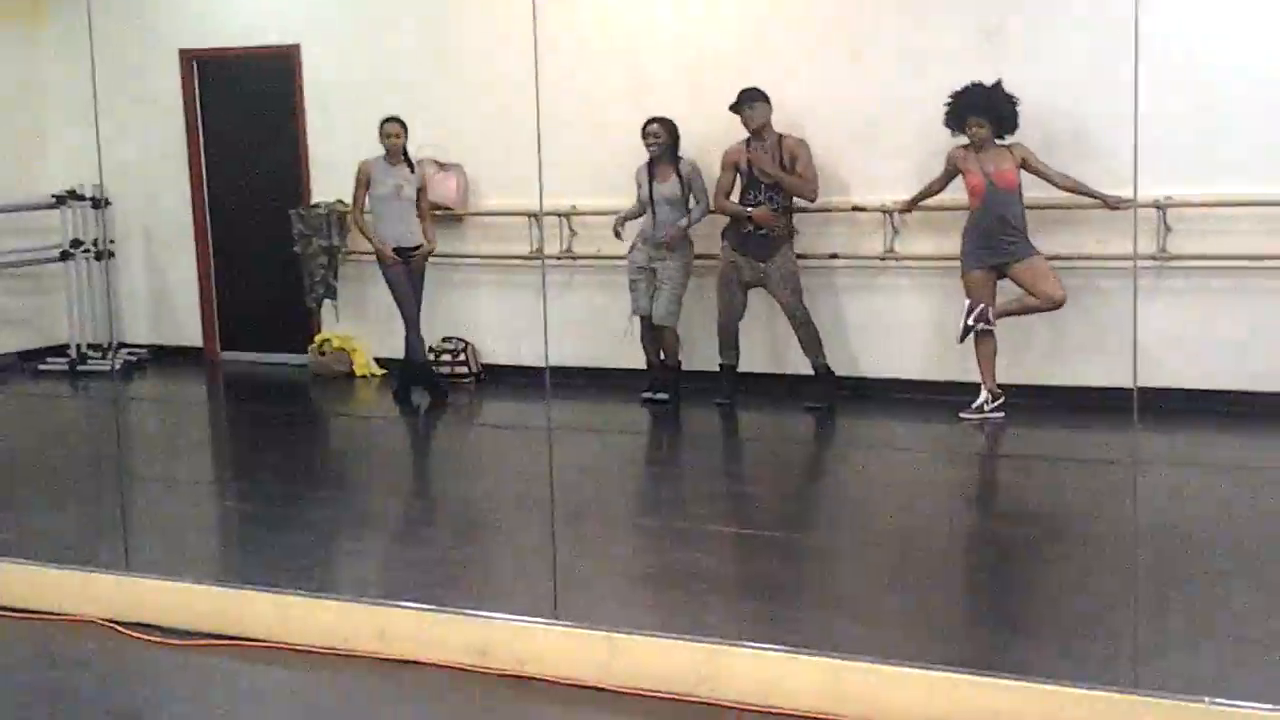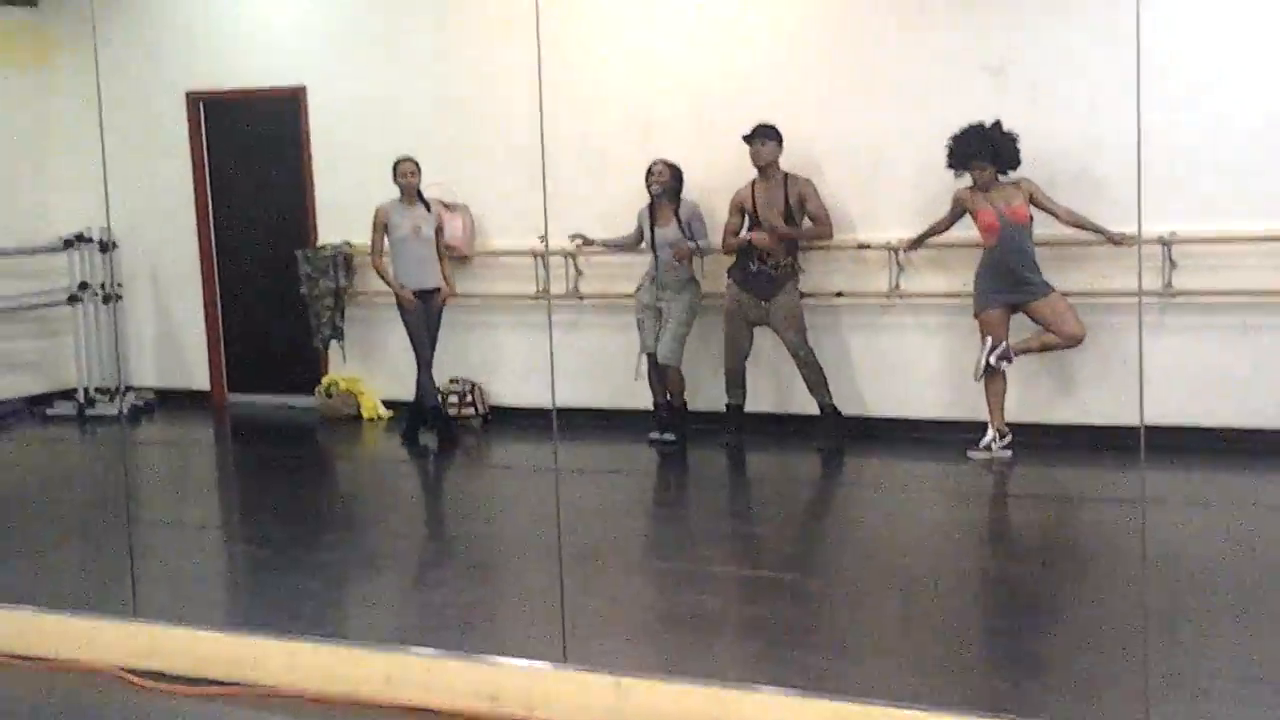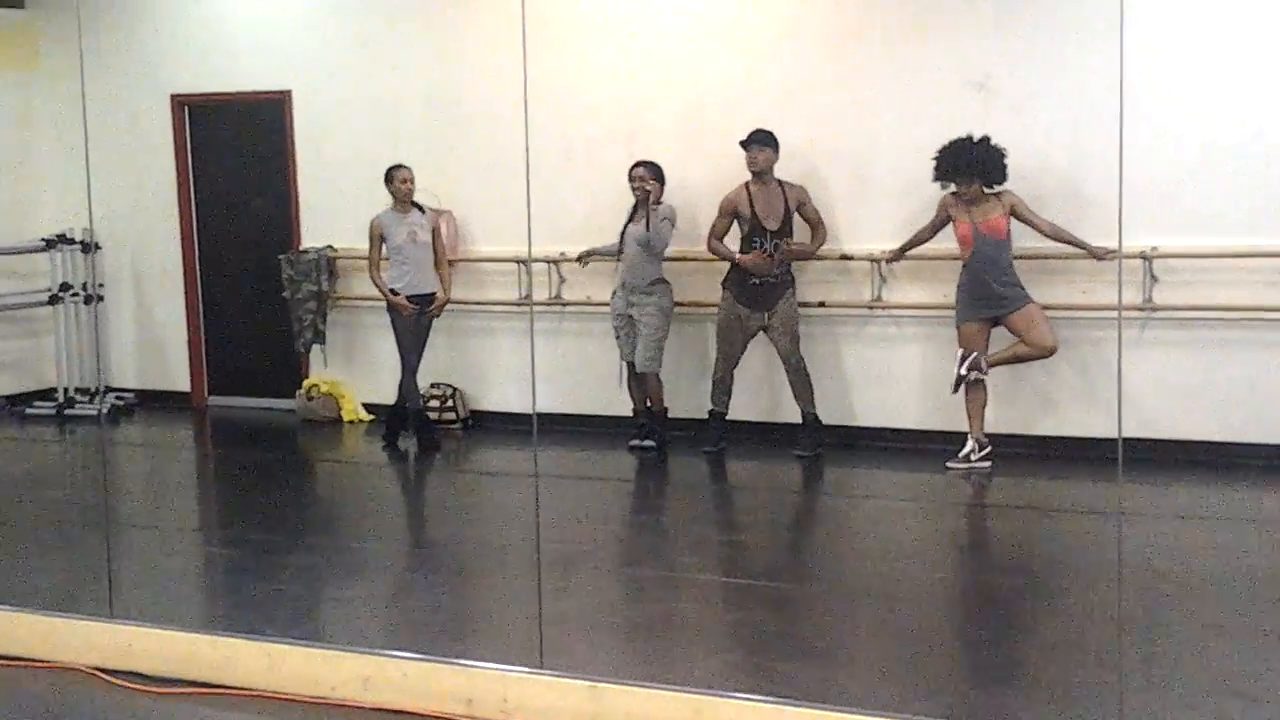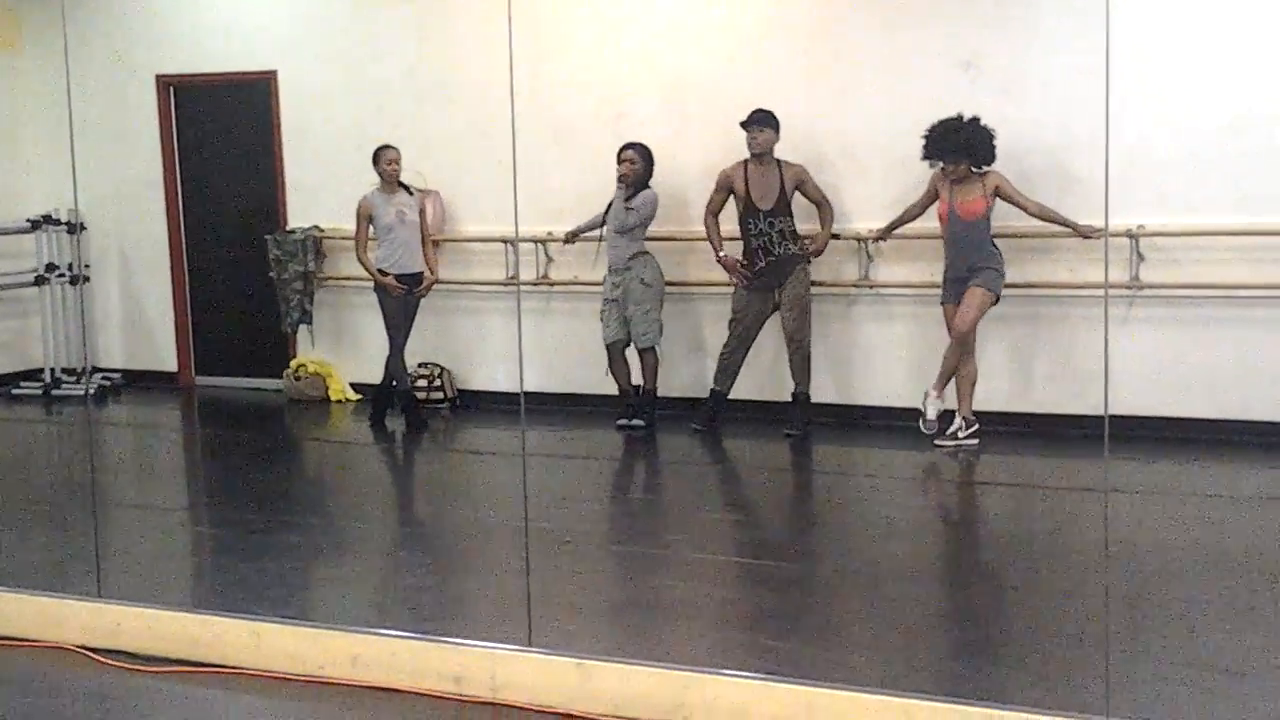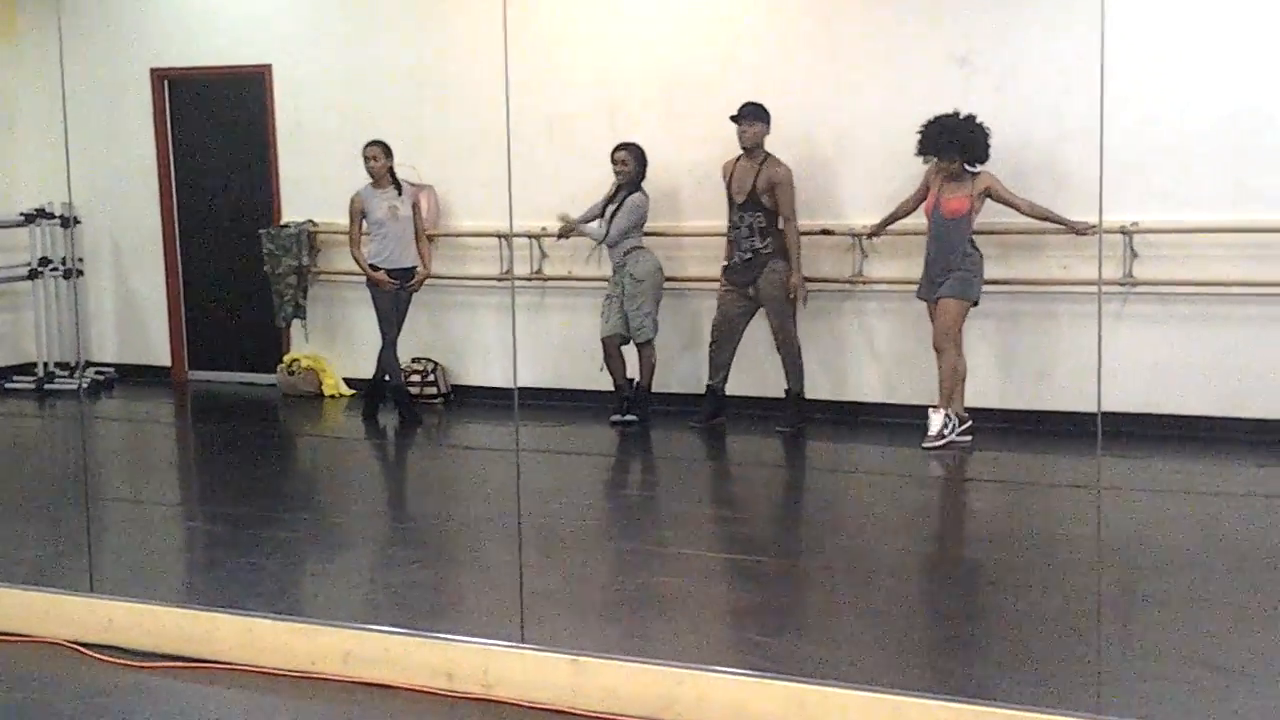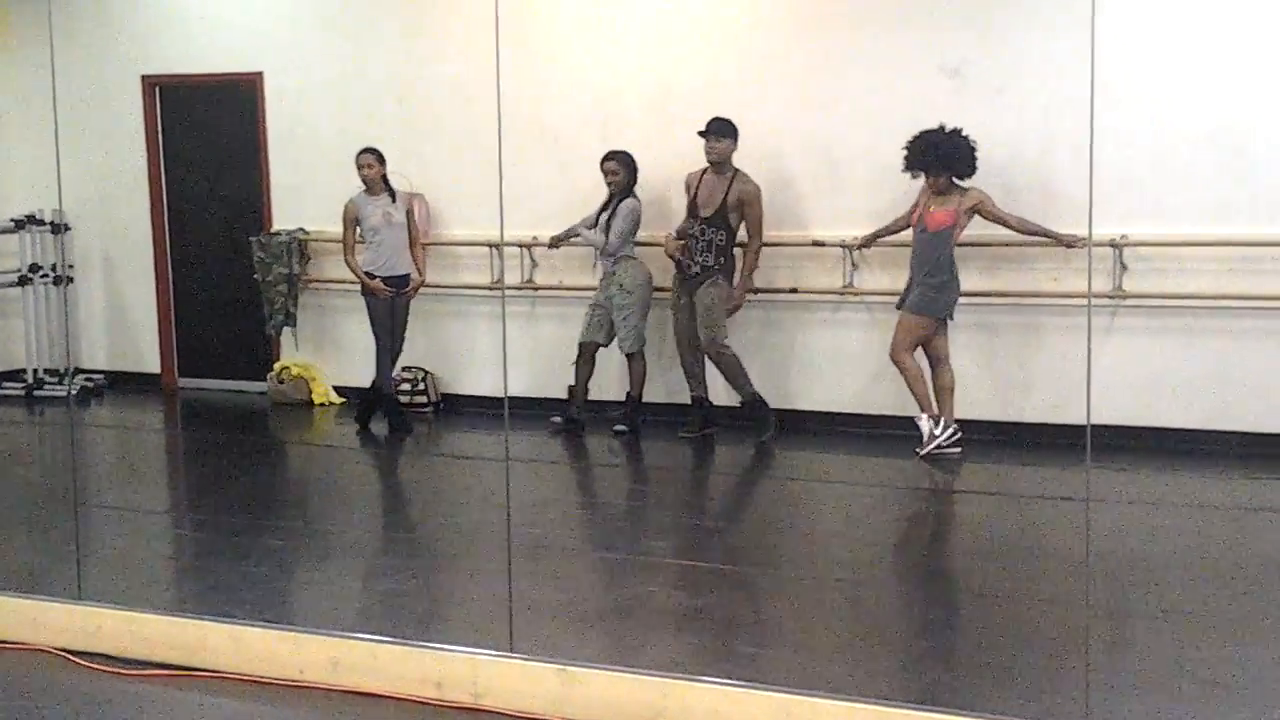
dt=0.5s
person 1, frame 1
left shoulder: (1016, 152)
right shoulder: (958, 157)
left elbow: (1057, 178)
right elbow: (938, 185)
left wrist: (1101, 197)
right wrist: (912, 202)
left hip: (1014, 243)
right hip: (978, 246)
left knee: (1054, 296)
right knee: (983, 326)
left ankle: (989, 313)
right ankle: (991, 395)
person 1, frame 2
left shoulder: (1023, 188)
right shoulder: (966, 197)
left elbow: (1063, 214)
right elbow: (945, 223)
left wrist: (1106, 233)
right wrist: (918, 241)
left hip: (1029, 280)
right hip: (993, 284)
left knee: (1074, 333)
right knee: (993, 362)
left ankle: (1009, 351)
right ankle: (998, 434)
person 1, frame 3
left shoulder: (1005, 200)
right shoulder: (950, 204)
left elbow: (1045, 227)
right elbow: (929, 231)
left wrist: (1089, 248)
right wrist: (900, 251)
left hip: (1008, 291)
right hip: (971, 295)
left knee: (1046, 344)
right knee: (974, 374)
left ankle: (979, 363)
right ankle: (978, 445)
person 1, frame 4
left shoulder: (990, 181)
right shoulder: (940, 180)
left elbow: (1030, 207)
right elbow: (918, 208)
left wrist: (1075, 227)
right wrist: (887, 229)
left hip: (985, 268)
right hip: (954, 273)
left knee: (961, 328)
right knee: (963, 346)
left ankle: (935, 394)
right ankle: (965, 422)
person 1, frame 5
left shoulder: (981, 181)
right shoulder: (933, 175)
left elbow: (1022, 205)
right elbow: (912, 203)
left wrist: (1068, 223)
right wrist: (881, 225)
left hip: (962, 270)
right hip: (934, 271)
left knee: (943, 342)
right knee: (950, 346)
left ankle: (941, 417)
right ankle: (958, 419)
person 1, frame 6
left shoulder: (970, 198)
right shoulder: (927, 192)
left elbow: (1010, 221)
right elbow: (907, 219)
left wrist: (1057, 236)
right wrist: (872, 237)
left hip: (937, 286)
right hip: (921, 284)
left knee: (900, 351)
right knee: (938, 359)
left ankle: (932, 421)
right ankle: (947, 429)
person 2, frame 1
left shoulder: (794, 147)
right shoulder: (734, 154)
left elbow: (810, 192)
right elbow: (719, 201)
left wrist: (771, 169)
right wrist: (751, 212)
left hip: (777, 244)
right hip: (737, 245)
left knee: (796, 311)
right knee: (728, 315)
left ankle: (823, 377)
right ankle: (728, 378)
person 2, frame 2
left shoulder: (800, 187)
right shoulder: (742, 196)
left elbow: (826, 230)
right elbow: (727, 244)
left wrist: (786, 231)
right wrist: (752, 238)
left hip: (781, 284)
right hip: (742, 284)
left knee: (800, 350)
right knee: (735, 354)
left ankle: (829, 414)
right ankle: (735, 416)
person 2, frame 3
left shoulder: (795, 193)
right shoulder: (735, 199)
left elbow: (819, 226)
right elbow: (713, 240)
left wrist: (812, 248)
right wrist: (738, 258)
left hip: (780, 290)
right hip: (740, 290)
left knee: (792, 358)
right knee: (726, 360)
left ankle: (811, 426)
right ankle: (717, 424)
person 2, frame 4
left shoulder: (794, 173)
right shoulder: (731, 176)
left elbow: (823, 204)
right elbow: (710, 215)
left wrist: (825, 236)
right wrist: (721, 255)
left hip: (793, 267)
right hip: (752, 270)
left knee: (797, 336)
right knee: (737, 339)
left ankle: (800, 405)
right ankle: (715, 402)
person 2, frame 5
left shoulder: (777, 171)
right shoulder: (729, 168)
left elbow: (789, 222)
left wrist: (795, 271)
right wrist: (727, 262)
left hip: (770, 264)
right hip: (738, 265)
left knee: (784, 335)
right knee: (721, 333)
left ankle: (795, 403)
right ankle: (714, 400)
person 2, frame 6
left shoulder: (745, 188)
right shoulder: (693, 180)
left elbow: (755, 239)
left wrist: (743, 286)
right wrist: (673, 236)
left hip: (716, 275)
right hip: (685, 274)
left knee: (711, 342)
right knee: (686, 346)
left ankle: (756, 405)
right ankle: (701, 411)
person 3, frame 1
left shoulder: (416, 173)
right shoulder: (368, 168)
right elbow: (357, 213)
left wrist: (430, 242)
right wrist: (377, 245)
left hip: (415, 250)
right hip: (389, 252)
left knee: (413, 317)
right knee: (410, 316)
left ankle: (405, 382)
right ankle: (429, 380)
person 3, frame 2
left shoulder: (432, 211)
right shoulder: (386, 212)
right elbow: (376, 258)
left wrist: (449, 284)
right wrist: (397, 289)
left hip: (434, 292)
right hip: (409, 293)
left knee: (426, 360)
right knee: (424, 360)
left ankle: (413, 424)
right ankle: (440, 422)
person 3, frame 3
left shoulder: (429, 217)
right shoulder: (381, 223)
left elbow: (441, 261)
right elbow: (373, 268)
left wrist: (445, 292)
right wrist: (391, 297)
left hip: (428, 298)
right hip: (401, 300)
left knee: (412, 365)
right knee: (409, 365)
left ankle: (394, 426)
right ankle: (423, 429)
person 3, frame 4
left shoulder: (416, 198)
right shoulder: (369, 203)
left elbow: (426, 241)
right elbow: (361, 250)
left wrist: (433, 273)
right wrist: (380, 278)
left hip: (415, 278)
right hip: (389, 280)
left knee: (399, 344)
right knee: (397, 343)
left ankle: (381, 403)
right ankle: (410, 407)
person 3, frame 5
left shoulder: (409, 193)
right shoulder: (361, 199)
left elbow: (421, 236)
right elbow: (354, 245)
left wrist: (425, 268)
right wrist: (371, 273)
left hip: (407, 273)
right hip: (381, 274)
left knee: (391, 338)
right knee: (390, 338)
left ankle: (374, 395)
right ankle: (404, 402)
person 3, frame 6
left shoulder: (404, 200)
right shoulder: (354, 206)
left elbow: (415, 242)
right elbow: (349, 253)
left wrist: (420, 274)
right wrist: (366, 281)
left hip: (402, 280)
right hip: (376, 282)
left knee: (395, 346)
right knee: (385, 345)
left ankle: (371, 399)
right ankle: (393, 410)
person 4, frame 1
left shoulder: (687, 168)
right shoulder: (642, 171)
left elbow: (704, 205)
left wrist: (682, 225)
right wrist: (624, 216)
left hip: (675, 252)
right hip: (642, 249)
left knee: (664, 319)
right knee: (645, 317)
left ankle: (671, 378)
right ankle: (655, 376)
person 4, frame 2
left shoulder: (688, 209)
right shoulder: (645, 213)
left elbow: (706, 245)
right elbow: (633, 241)
left wrist: (690, 248)
right wrist: (595, 242)
left hip: (681, 292)
right hip: (651, 289)
left knee: (667, 358)
right knee: (652, 357)
left ankle: (678, 420)
right ankle: (662, 417)
person 4, frame 3
left shoulder: (665, 211)
right shoulder: (632, 212)
left elbow: (658, 245)
left wrist: (654, 205)
right wrist: (594, 251)
left hip: (653, 296)
right hip: (624, 295)
left knee: (646, 366)
right knee: (631, 364)
left ankle: (658, 427)
right ankle: (641, 424)
person 4, frame 4
left shoulder: (648, 196)
right shoulder: (626, 193)
left elbow: (619, 223)
right elbow: (606, 217)
left wrist: (621, 187)
right wrist: (578, 230)
left hip: (639, 272)
right hip: (615, 275)
left knee: (644, 343)
right knee: (613, 344)
left ankle: (647, 406)
right ankle: (629, 403)
person 4, frame 5
left shoulder: (636, 199)
right shoulder: (617, 190)
left elbow: (609, 236)
right elbow: (599, 208)
left wrist: (577, 227)
right wrist: (574, 225)
left hip: (639, 268)
right hip: (620, 272)
left knee: (643, 338)
right knee: (609, 339)
left ankle: (641, 401)
right ankle: (624, 397)
person 4, frame 6
left shoulder: (630, 205)
right shoulder: (613, 200)
left elbow: (609, 245)
right elbow: (593, 220)
left wrist: (581, 233)
right wrist: (563, 234)
left hip: (628, 277)
right hip: (609, 279)
left knee: (632, 347)
right knee: (586, 344)
left ankle: (632, 411)
right ankle: (575, 409)
